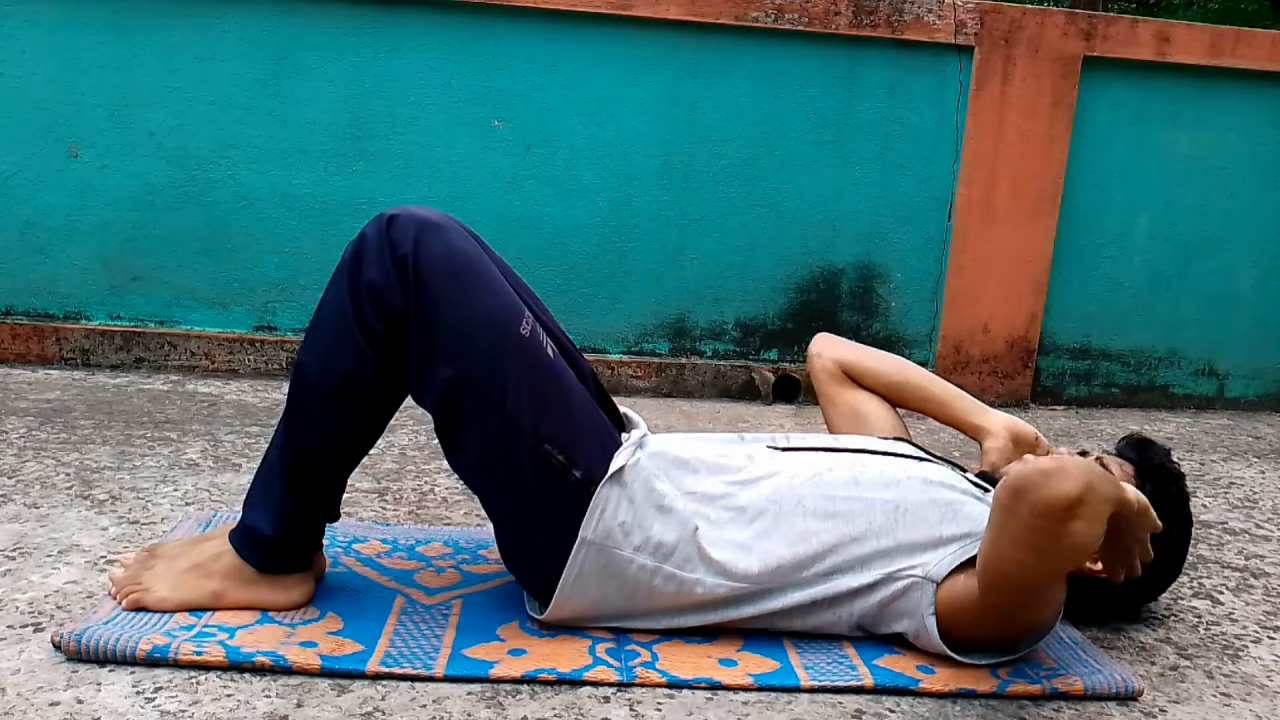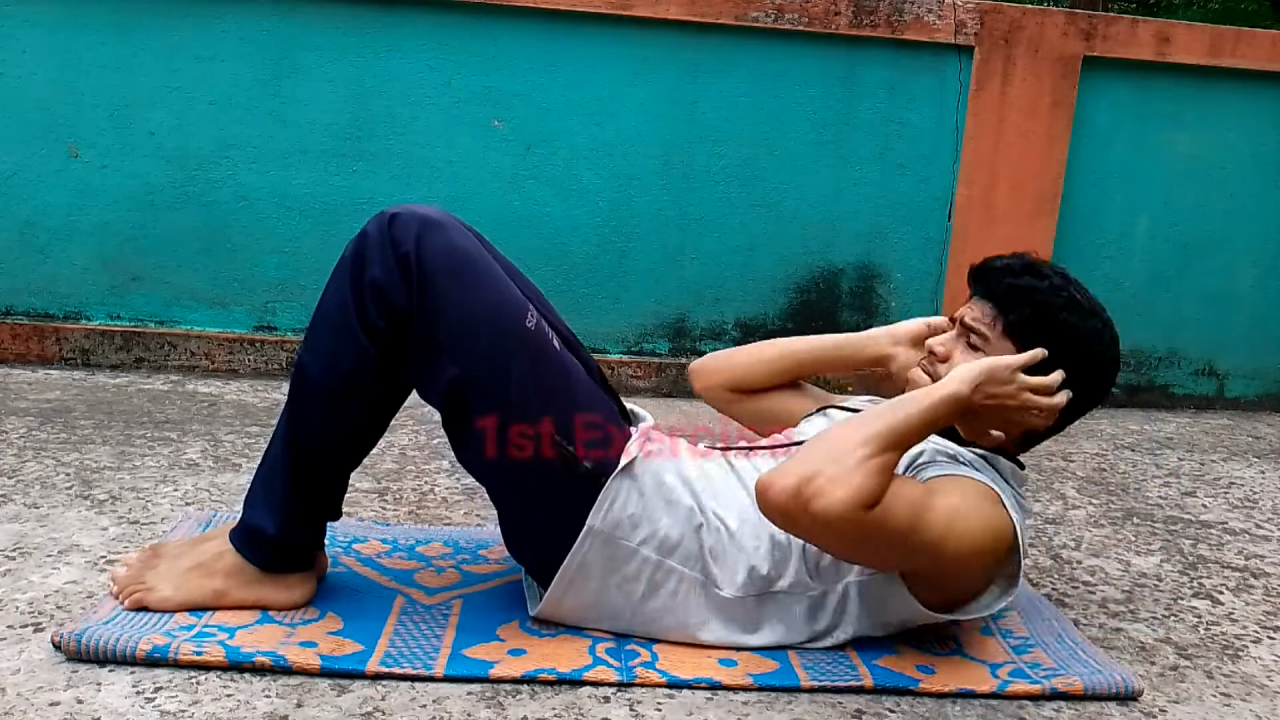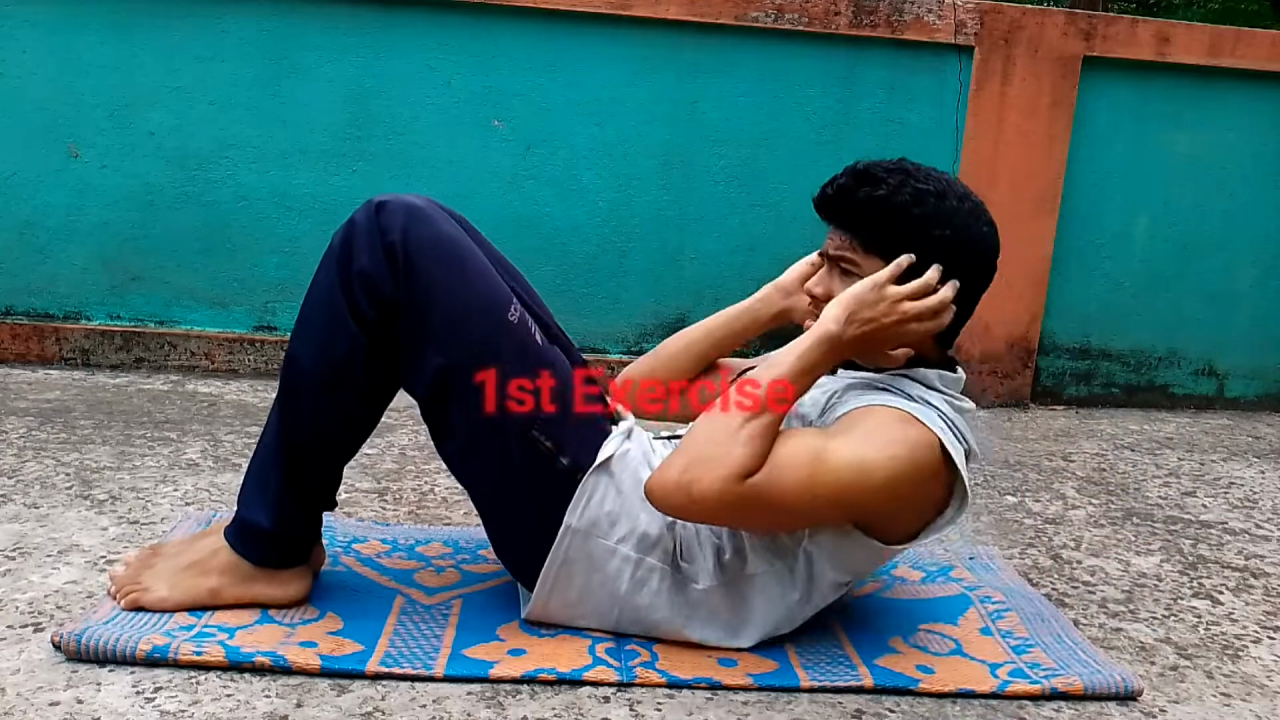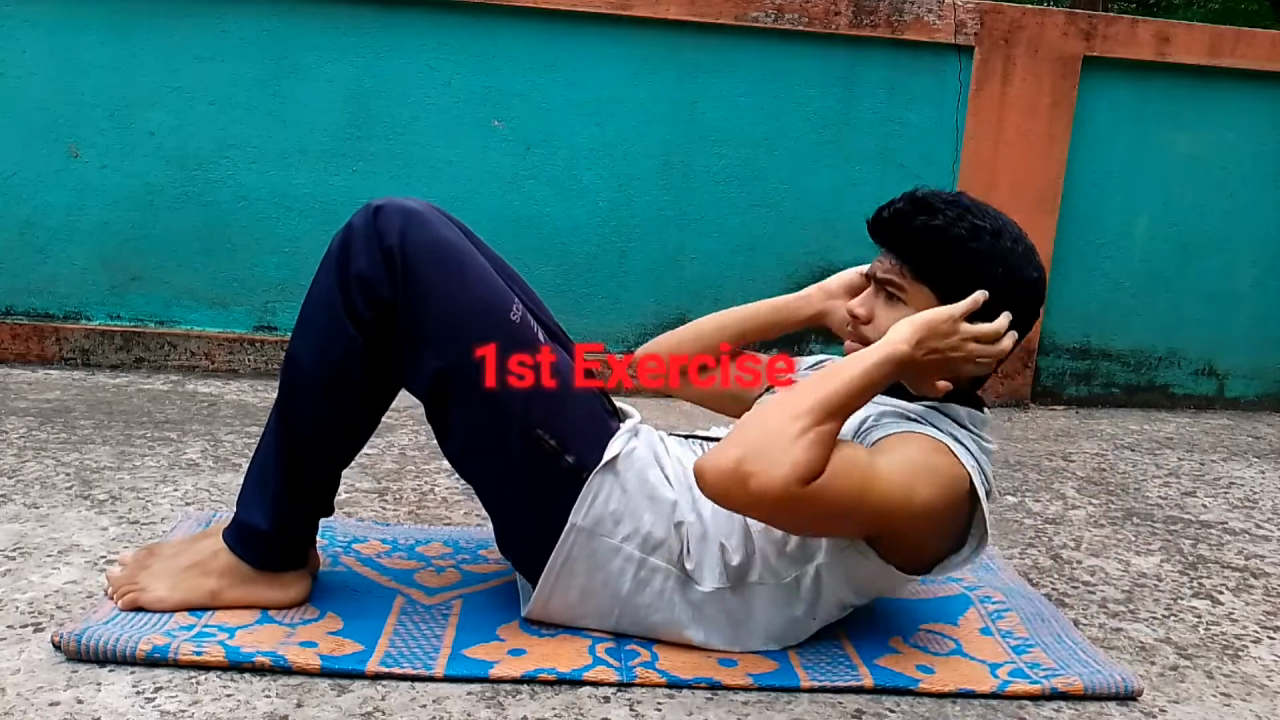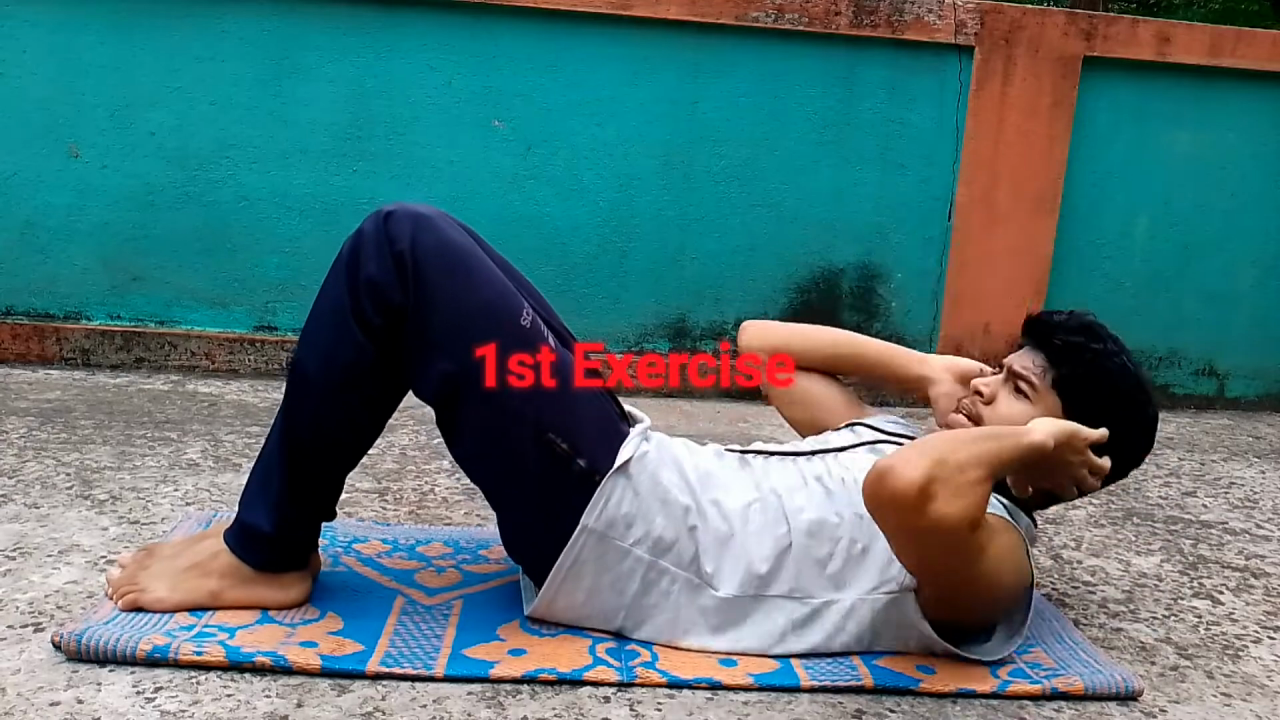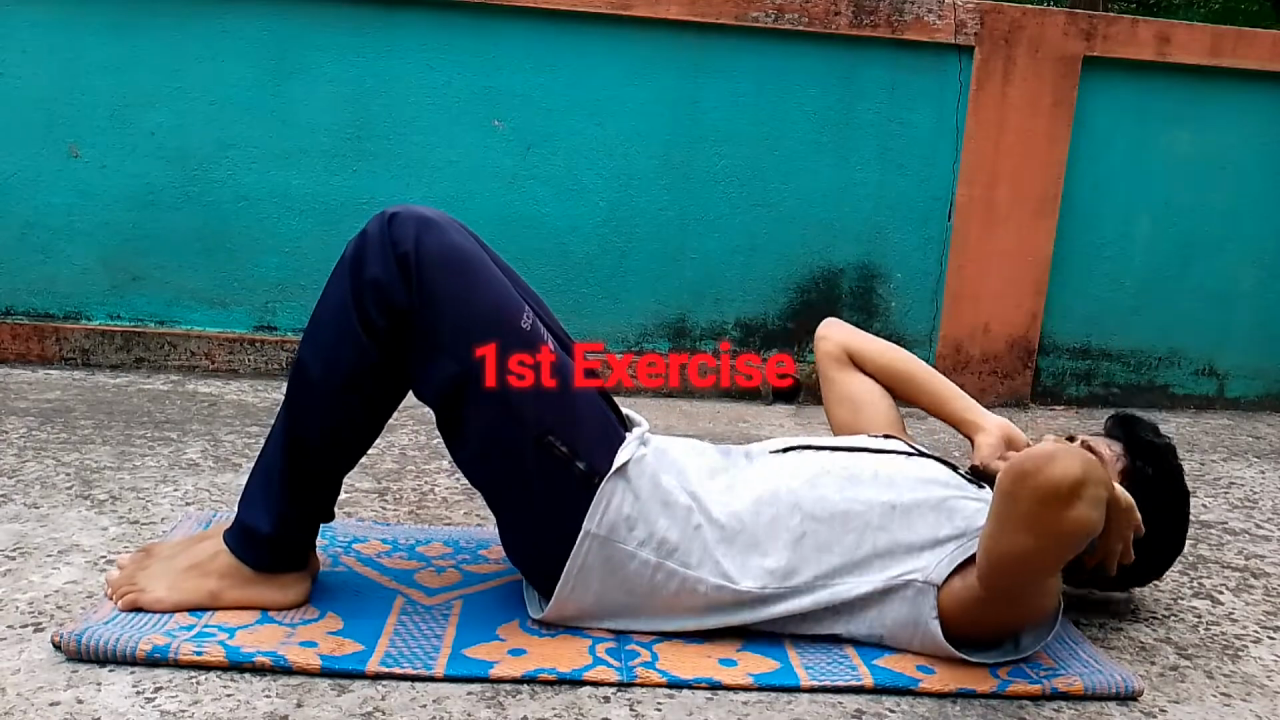
dt=0.3s
person 1, frame 1
left shoulder: (1007, 599)
right shoulder: (940, 484)
left elbow: (1048, 493)
right elbow: (828, 351)
left wrist: (1116, 504)
right wrist: (987, 420)
left hip: (602, 530)
right hip: (634, 470)
left knee: (408, 252)
right knee: (413, 248)
left ankle: (270, 558)
right ankle: (279, 534)
person 1, frame 2
left shoulder: (978, 521)
right shoulder: (903, 425)
left elbow: (795, 494)
right elbow: (715, 376)
left wrist: (941, 399)
right wrist: (883, 349)
left hip: (610, 539)
right hip: (639, 480)
left knee: (408, 250)
right knee: (417, 251)
left ankle: (270, 555)
right ankle: (288, 537)
person 1, frame 3
left shoulder: (910, 447)
right shoulder: (853, 375)
left elbow: (688, 484)
right elbow: (642, 386)
left wrist: (822, 335)
right wrist: (776, 303)
left hip: (594, 533)
right hip: (608, 488)
left knee: (393, 240)
right knee: (411, 238)
left ankle: (264, 555)
right ankle: (280, 534)
person 1, frame 4
left shoulder: (935, 479)
right shoulder: (857, 399)
left elbow: (734, 474)
right elbow: (666, 357)
left wrist: (896, 360)
right wrist: (817, 302)
left hip: (604, 539)
right hip: (620, 476)
left knee: (393, 243)
right knee: (408, 240)
left ankle: (265, 553)
right ankle: (276, 534)
person 1, frame 5
left shoulder: (989, 560)
right shoulder: (902, 438)
left elbow: (903, 491)
right elbow: (756, 340)
left wrist: (1018, 441)
right wrist: (919, 370)
left hip: (614, 534)
right hip: (636, 479)
left knee: (403, 249)
right knee: (410, 249)
left ankle: (265, 555)
right ankle: (275, 534)
person 1, frame 6
left shoulder: (1003, 594)
right shoulder: (928, 482)
left elbow: (1048, 479)
right elbow: (836, 340)
left wrist: (1095, 490)
right wrist: (978, 421)
left hip: (609, 530)
right hip: (640, 473)
left knee: (408, 251)
right knee: (413, 251)
left ankle: (264, 556)
right ankle: (273, 532)
